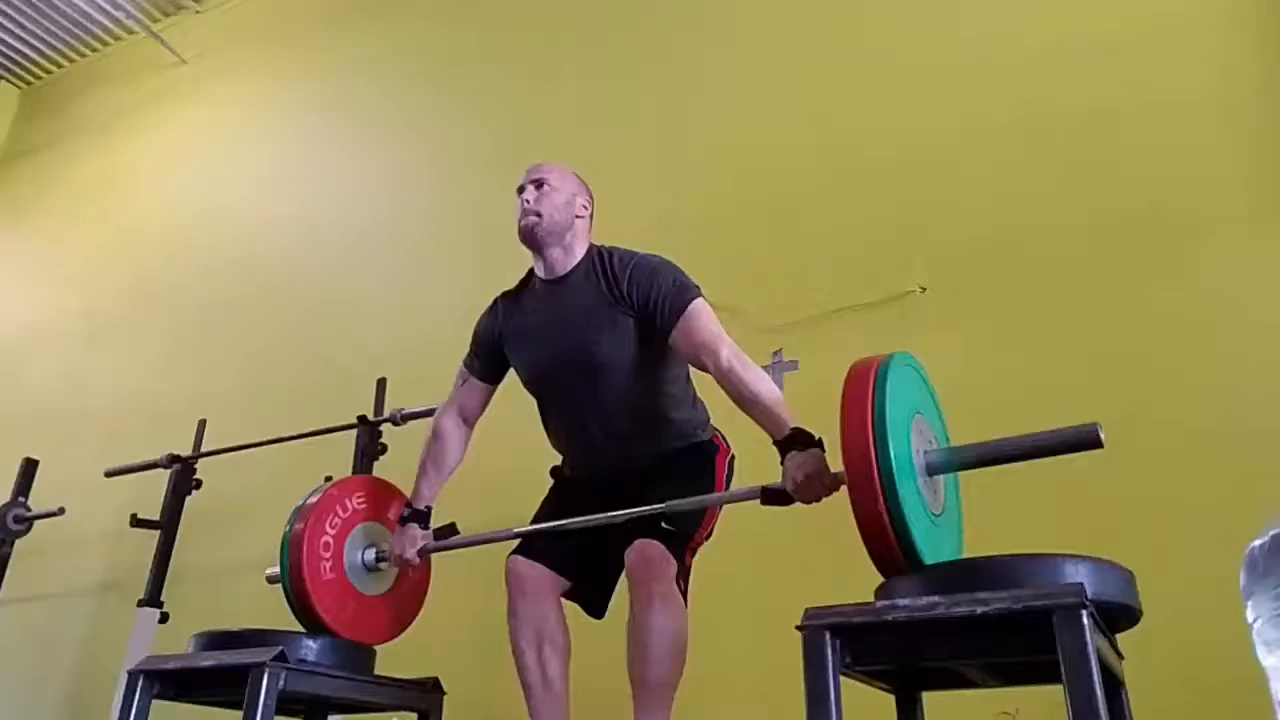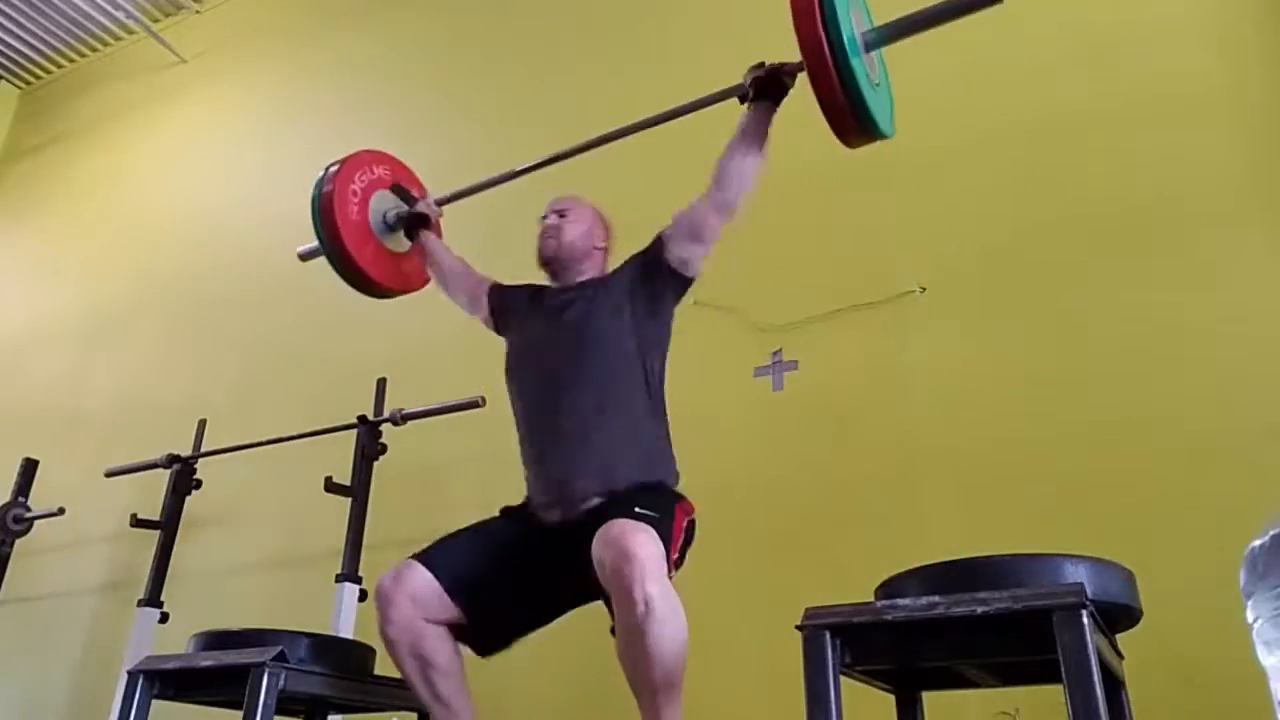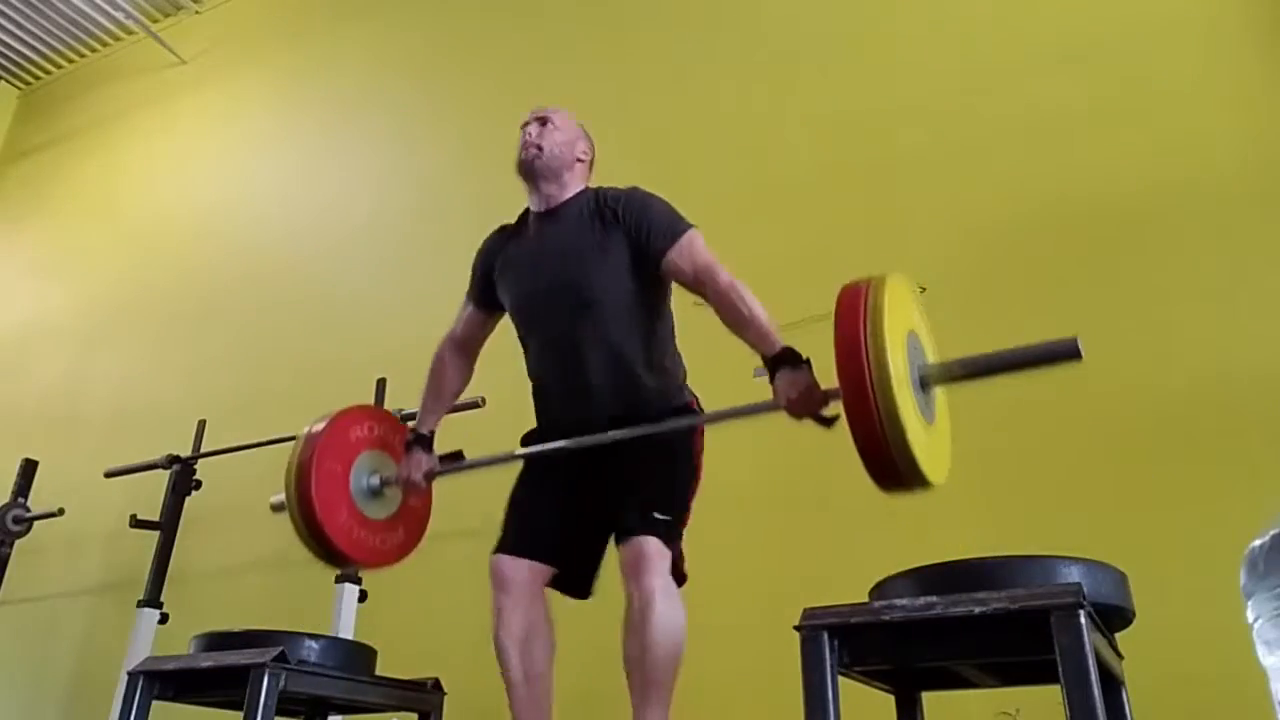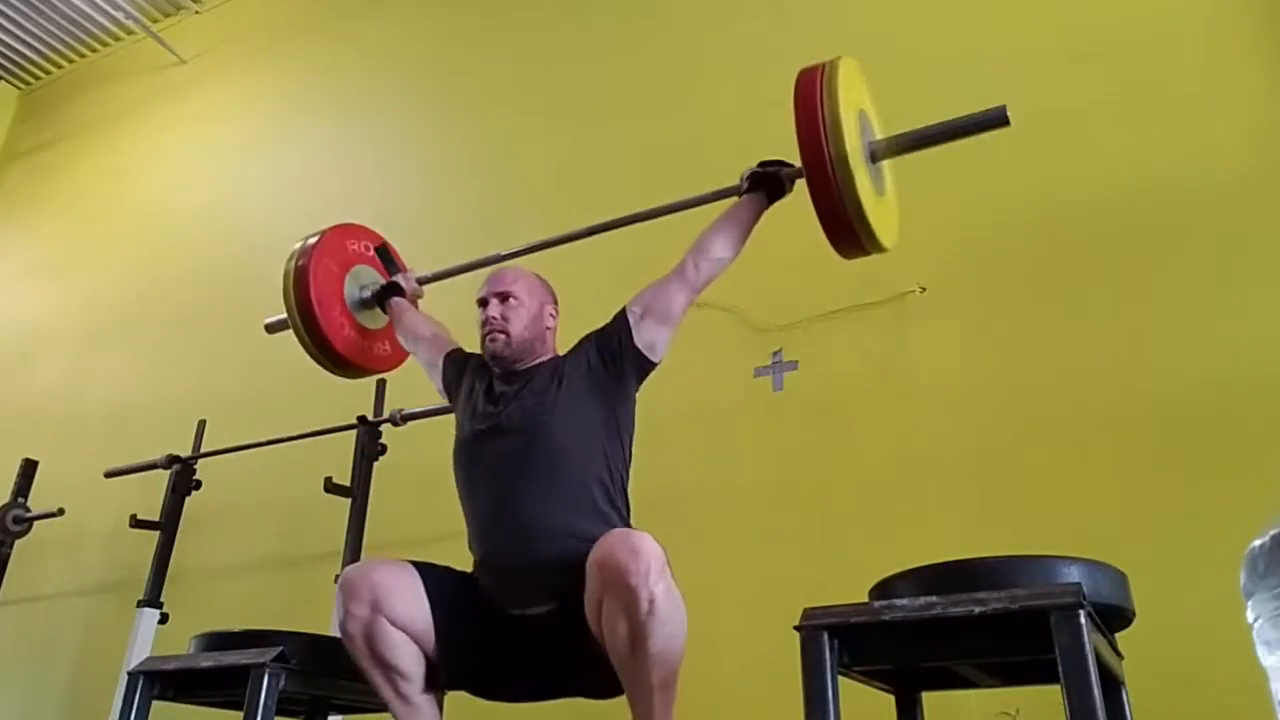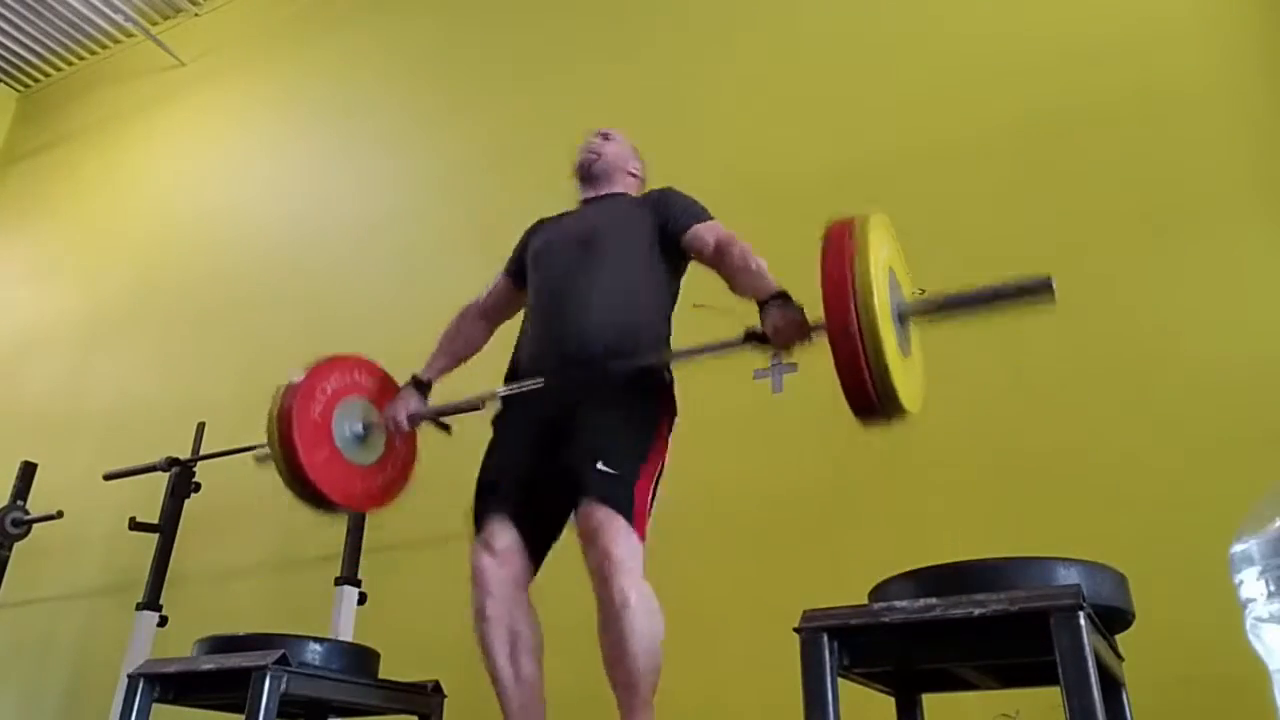
dt=1s
person 1, frame 1
left shoulder: (636, 276)
right shoulder: (505, 316)
left elbow: (723, 358)
right elbow: (456, 415)
left wrist: (796, 443)
right wrist: (417, 514)
left hip: (679, 460)
right hip: (589, 475)
left knee: (649, 565)
right knee: (527, 574)
person 1, frame 2
left shoulder: (642, 288)
right shoulder: (521, 309)
left elbow: (718, 202)
right elbow: (462, 283)
left wrist: (761, 107)
right wrist: (424, 230)
left hip: (630, 504)
right hip: (541, 526)
left knee: (632, 564)
right knee: (400, 596)
person 1, frame 3
left shoulder: (626, 212)
right shoulder: (500, 250)
left elbow: (714, 282)
right elbow: (457, 347)
left wrist: (783, 361)
right wrist: (421, 437)
left hip: (652, 427)
right hip: (563, 437)
left knee: (646, 562)
right knee: (513, 578)
person 1, frame 4
left shoulder: (598, 368)
right shoulder: (470, 381)
left elbow: (688, 277)
right elbow: (423, 338)
left wrist: (759, 196)
left hip: (597, 620)
right hip: (499, 622)
left knee: (631, 559)
right knee: (363, 588)
person 1, frame 5
left shoulder: (658, 207)
right shoulder: (543, 234)
left elbow: (725, 249)
right elbow: (483, 311)
left wrist: (773, 302)
right wrist: (420, 384)
left hip: (622, 386)
right hip: (535, 396)
left knee: (611, 548)
right knee: (495, 563)
